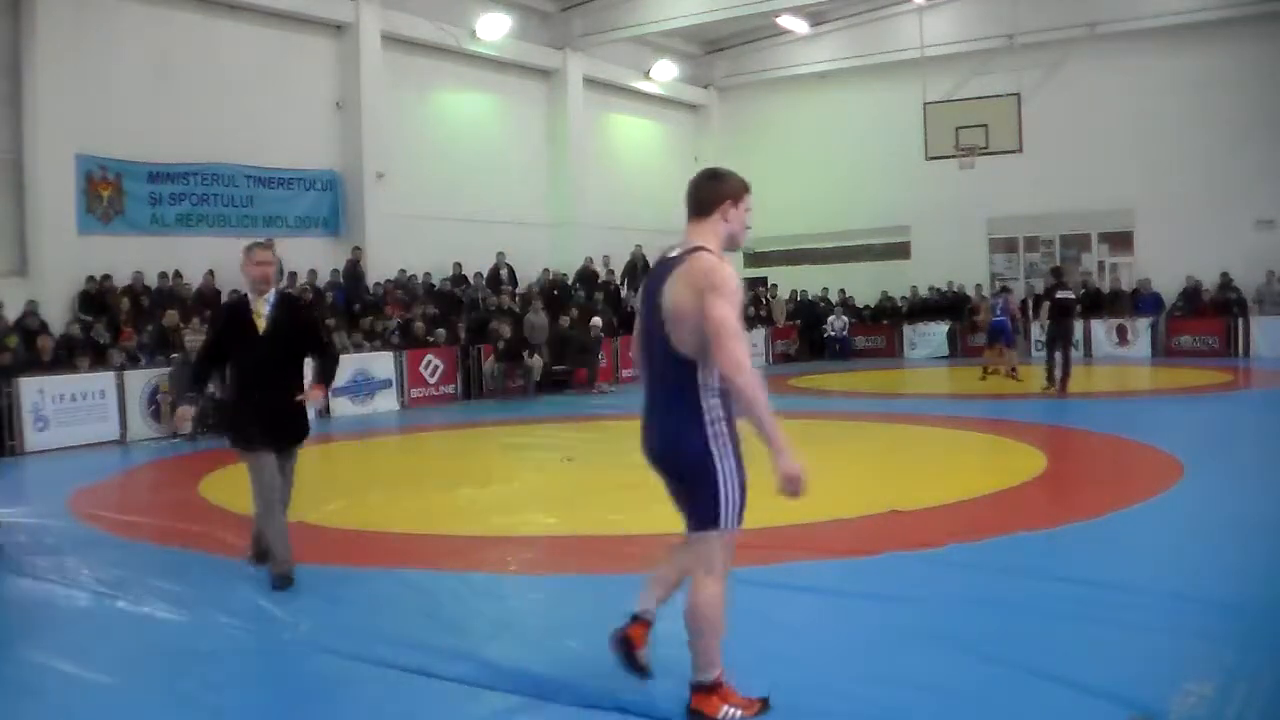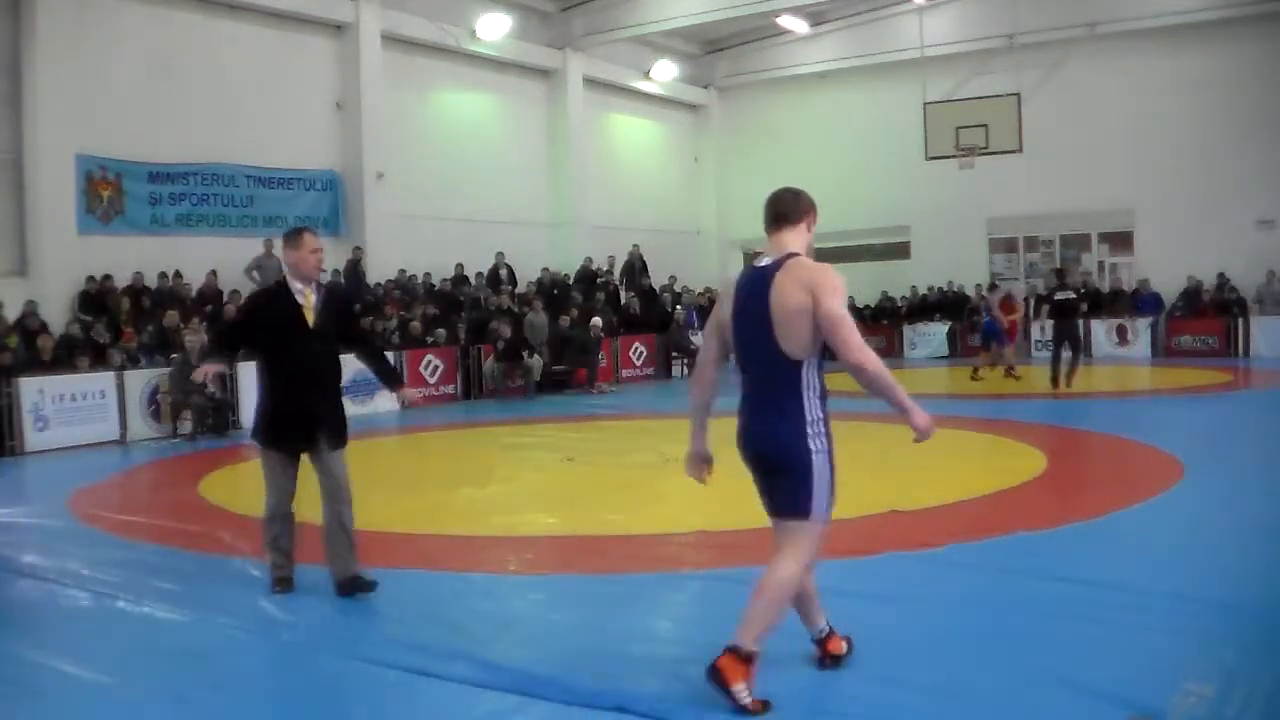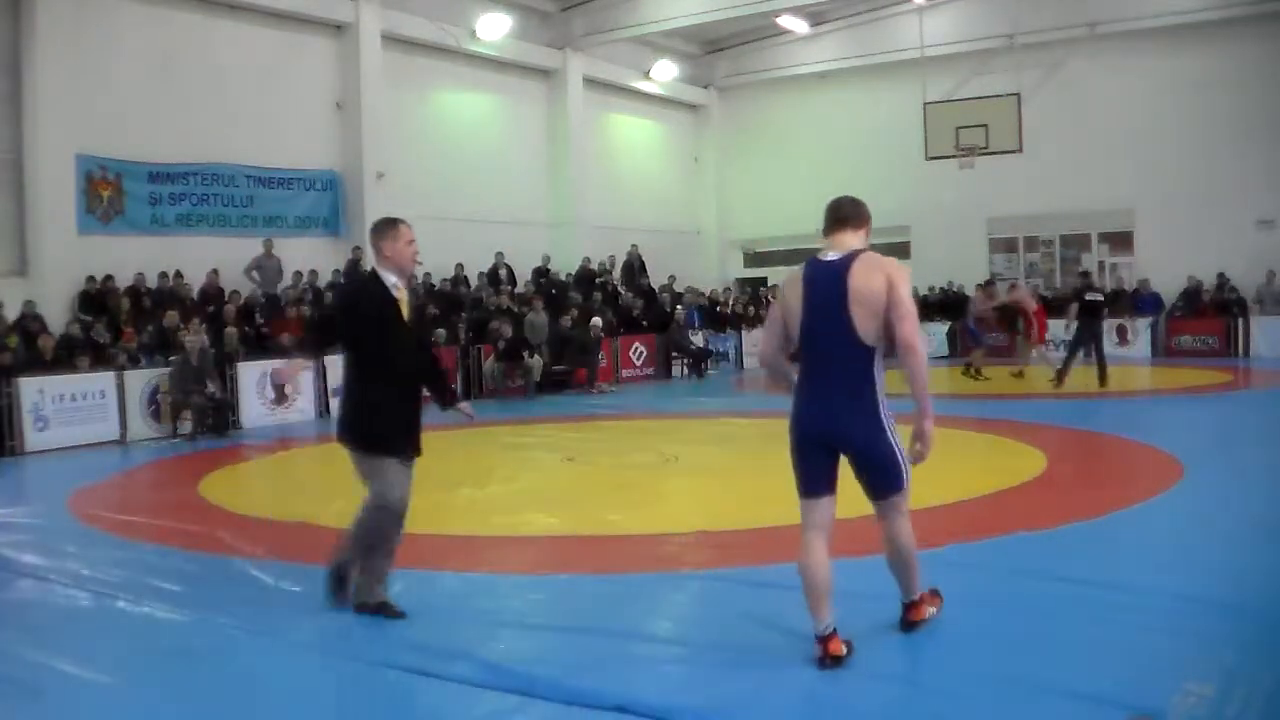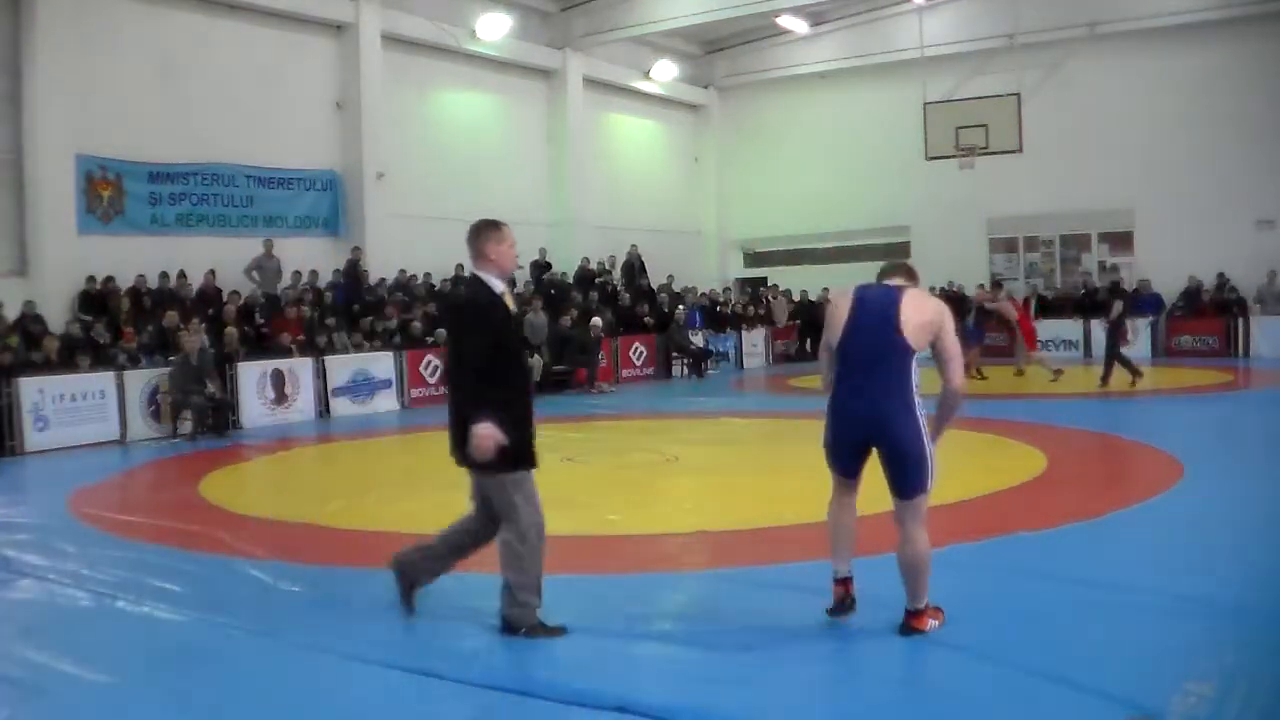
dt=0.4s
person 1, frame 1
left shoulder: (661, 270)
right shoulder: (715, 271)
left elbow: (642, 354)
right elbow: (736, 368)
right wrist: (781, 449)
left hip: (658, 428)
right hip: (697, 433)
left knee: (700, 544)
right knee: (711, 564)
left ankle: (638, 623)
person 1, frame 2
left shoulder: (739, 286)
right shoulder: (816, 277)
left elbow: (706, 370)
right elbow: (857, 358)
left wrist: (698, 439)
right wrist: (910, 409)
left hip: (754, 431)
right hip: (801, 432)
left knee: (794, 540)
right knee: (798, 551)
left ankle: (826, 638)
right ankle: (736, 659)
person 1, frame 3
left shoulder: (795, 281)
right shoulder: (886, 271)
left elbow: (768, 355)
right elbow: (910, 343)
right wrist: (926, 416)
left hip: (808, 416)
right hip: (863, 414)
left knee: (815, 528)
right knee: (892, 512)
left ankle: (827, 638)
right ankle: (914, 604)
person 1, frame 4
left shoulder: (841, 303)
right shoulder: (932, 306)
right elbow: (955, 386)
right wrist: (932, 433)
left hip: (844, 409)
right hip: (897, 412)
left knee: (843, 490)
right knee: (911, 519)
left ankle: (842, 585)
right ankle: (918, 612)
person 2, frame 1
left shoulder: (297, 310)
right shoulder: (229, 314)
left elbow: (324, 352)
right elbow: (208, 359)
left wrist: (319, 384)
right wrist: (191, 398)
left hip: (288, 417)
right hip: (249, 420)
left knee: (279, 493)
right knee: (268, 492)
left ankle: (263, 541)
right ankle: (281, 565)
person 2, frame 2
left shoulder: (337, 300)
right shoulder: (264, 303)
left elbow: (363, 344)
right elbow: (229, 338)
left wrist: (395, 382)
right wrist: (216, 360)
left hip: (326, 417)
right hip: (281, 418)
left knee: (338, 493)
right knee: (280, 500)
left ankle: (346, 574)
right ankle: (281, 569)
person 2, frame 3
left shoulder: (408, 297)
right shoulder: (359, 295)
left elbow: (422, 354)
left wrist: (449, 398)
left hip: (403, 423)
right hip: (370, 422)
left knee: (393, 505)
right knee: (390, 499)
left ankle: (369, 593)
right ankle: (345, 561)
person 2, frame 4
left shoulder: (495, 299)
right shoulder: (474, 303)
right elbow: (464, 370)
left wrist: (521, 412)
right wrist: (480, 420)
left hip: (502, 431)
right hip: (489, 436)
left knee: (491, 518)
right knee: (524, 523)
left ankle: (415, 566)
right ankle: (521, 614)
